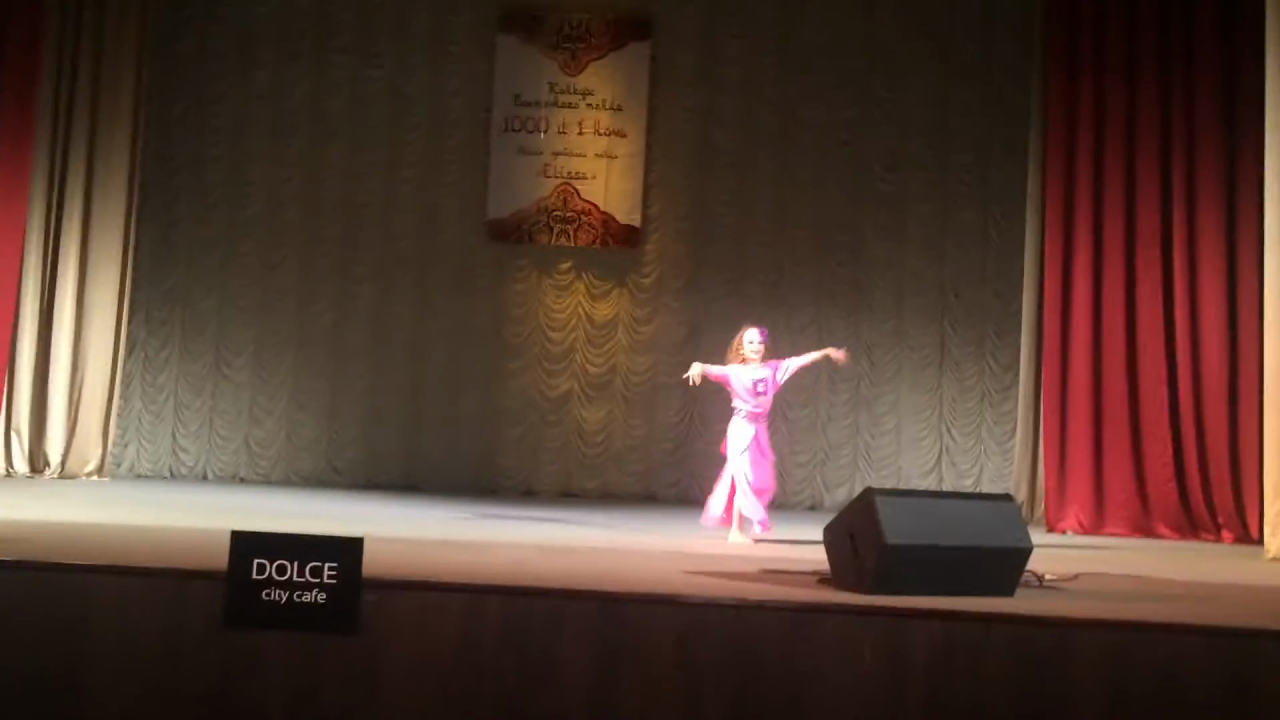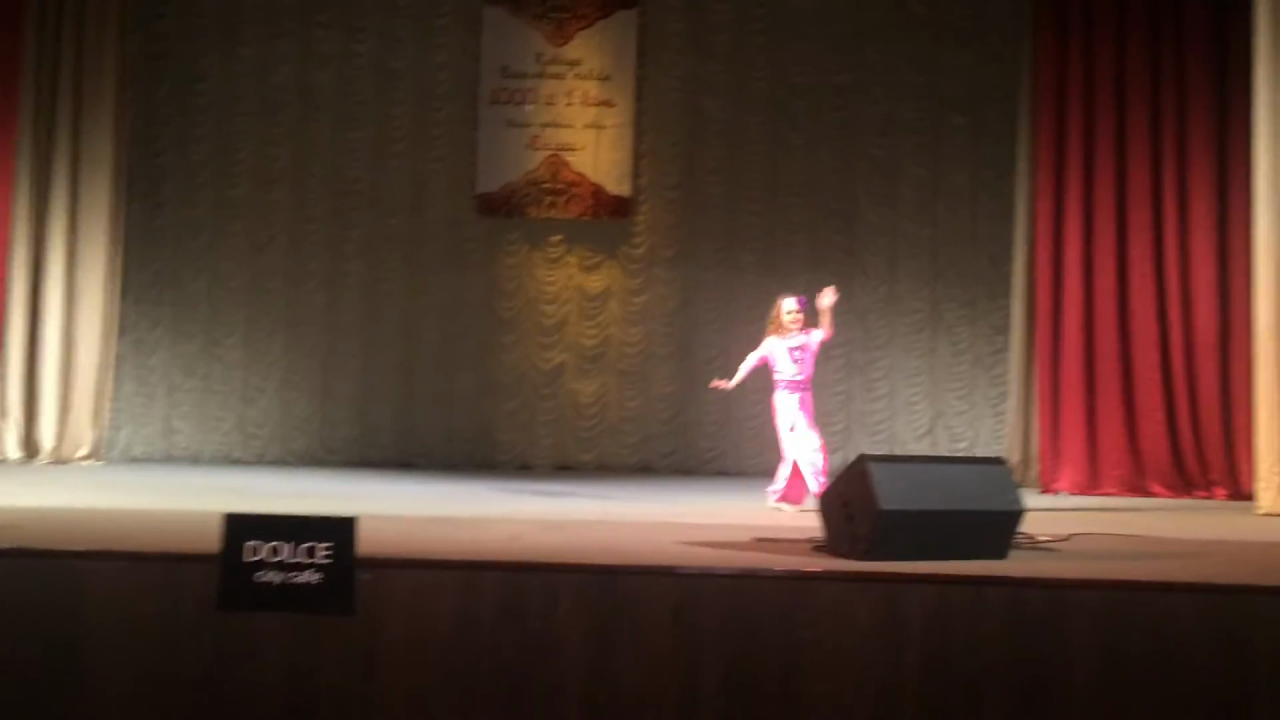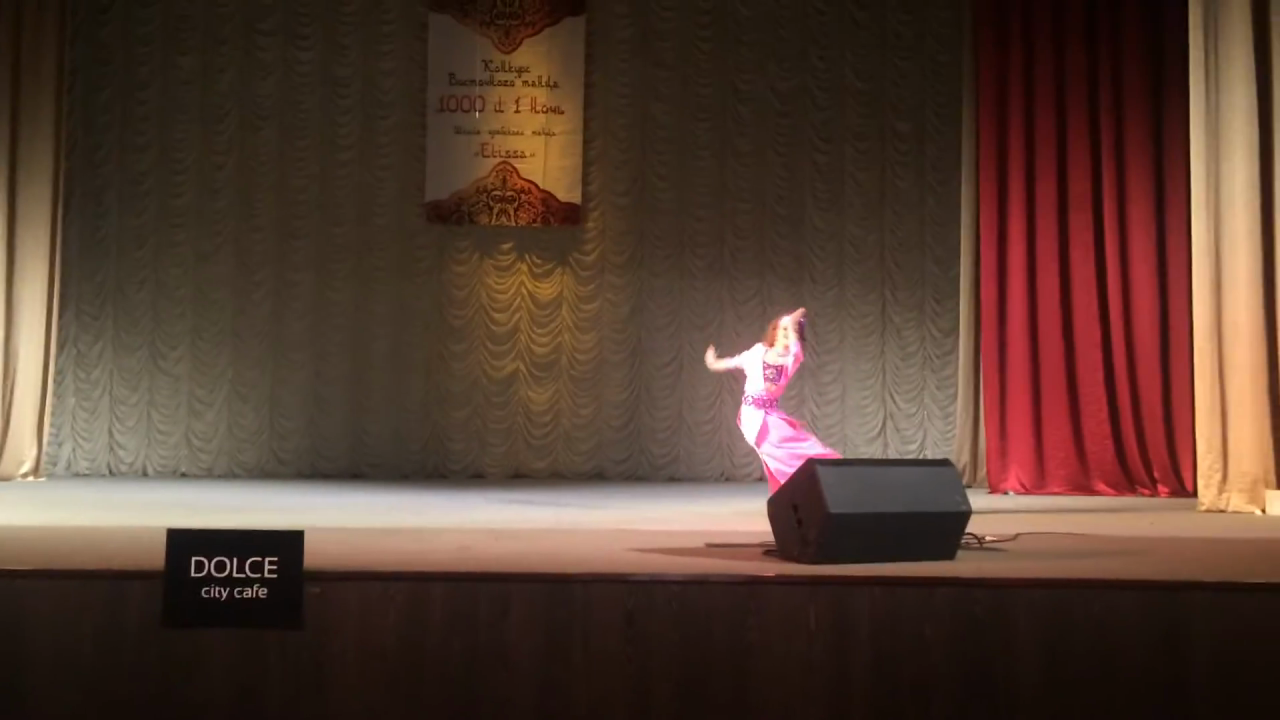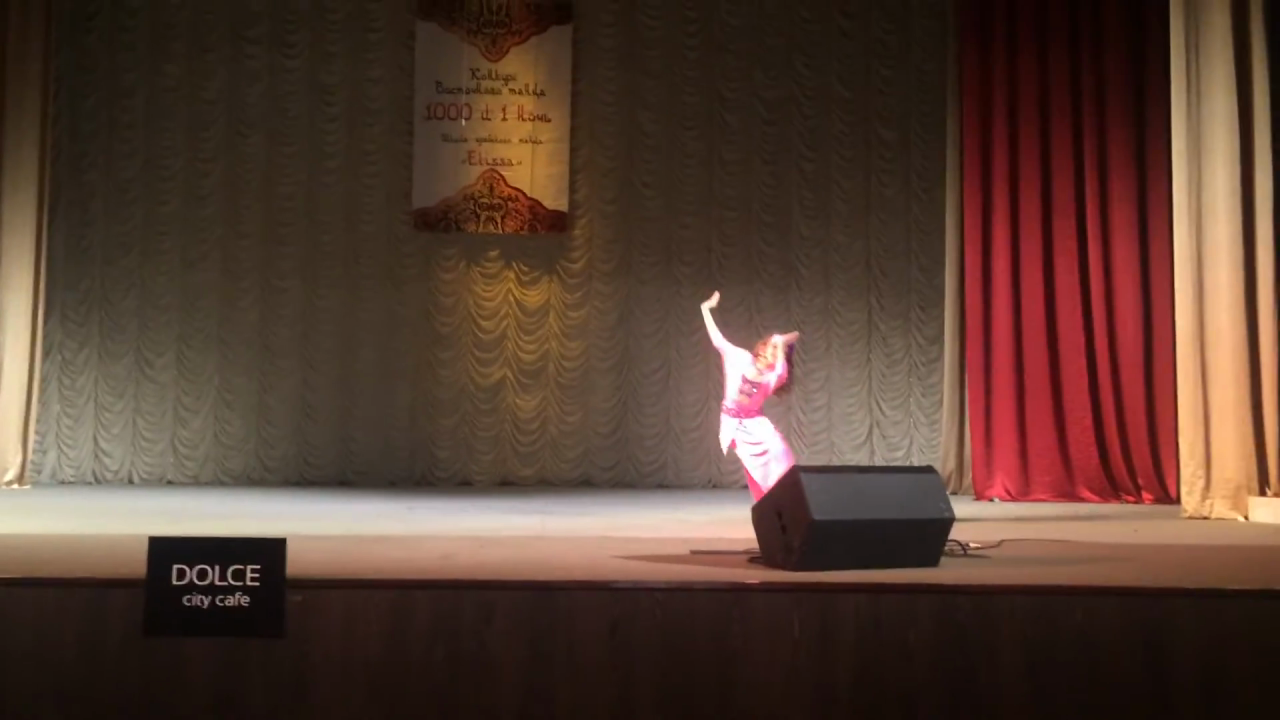
dt=0.3s
person 1, frame 1
left shoulder: (773, 368)
right shoulder: (736, 370)
left elbow: (800, 361)
right elbow: (715, 371)
left wrist: (826, 352)
right wrist: (699, 368)
left hip: (761, 429)
right hip: (742, 427)
left knee: (764, 479)
right knee: (745, 478)
right ankle: (735, 530)
person 1, frame 2
left shoulder: (809, 337)
right shoulder: (773, 342)
left elbow: (826, 333)
right elbow: (753, 360)
left wrist: (825, 309)
right wrist: (732, 382)
left hip: (804, 397)
right hip: (785, 398)
left knee: (803, 448)
right knee: (809, 445)
left ankle: (780, 496)
person 1, frame 3
left shoulder: (792, 360)
right shoulder: (759, 351)
left elbow: (796, 352)
right elbow: (737, 361)
right wrist: (715, 363)
left hip: (770, 413)
right hip: (751, 412)
right knee: (772, 455)
person 1, frame 4
left shoulder: (774, 377)
right shoulder: (740, 357)
left elbow: (782, 371)
right elbow: (717, 339)
left hip: (753, 422)
right hip: (732, 421)
left knee: (777, 450)
right knee: (754, 464)
